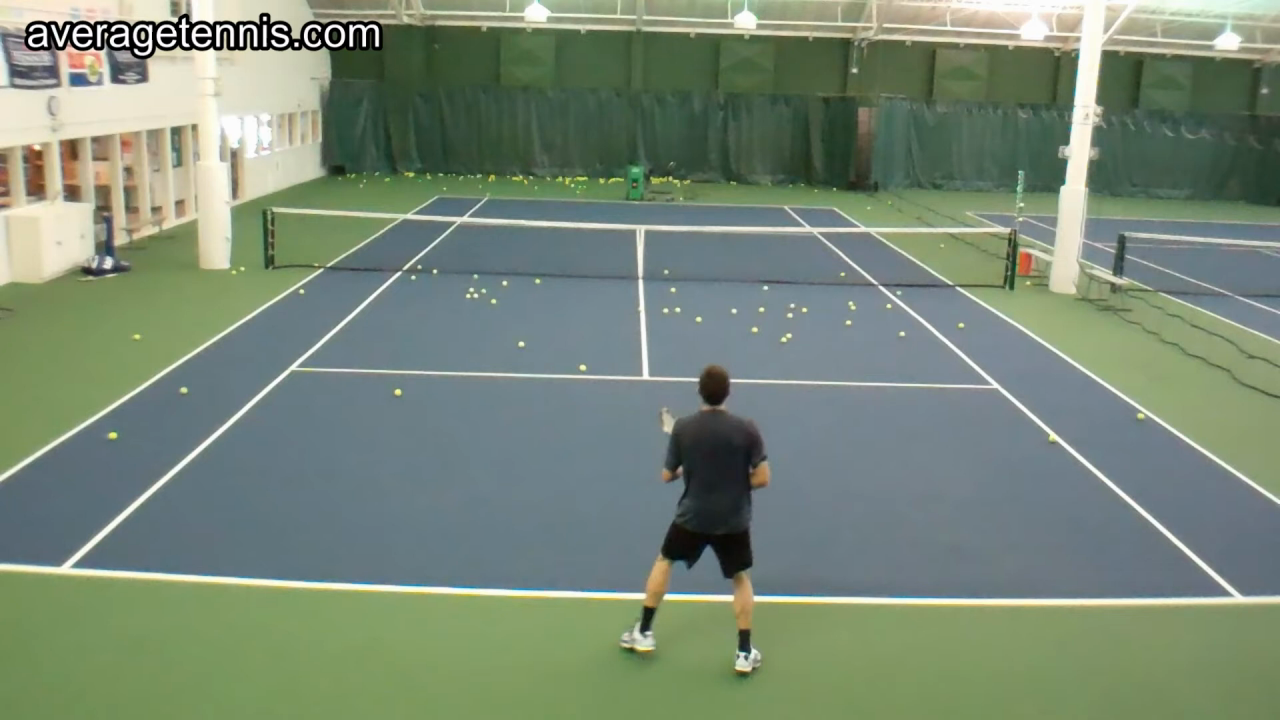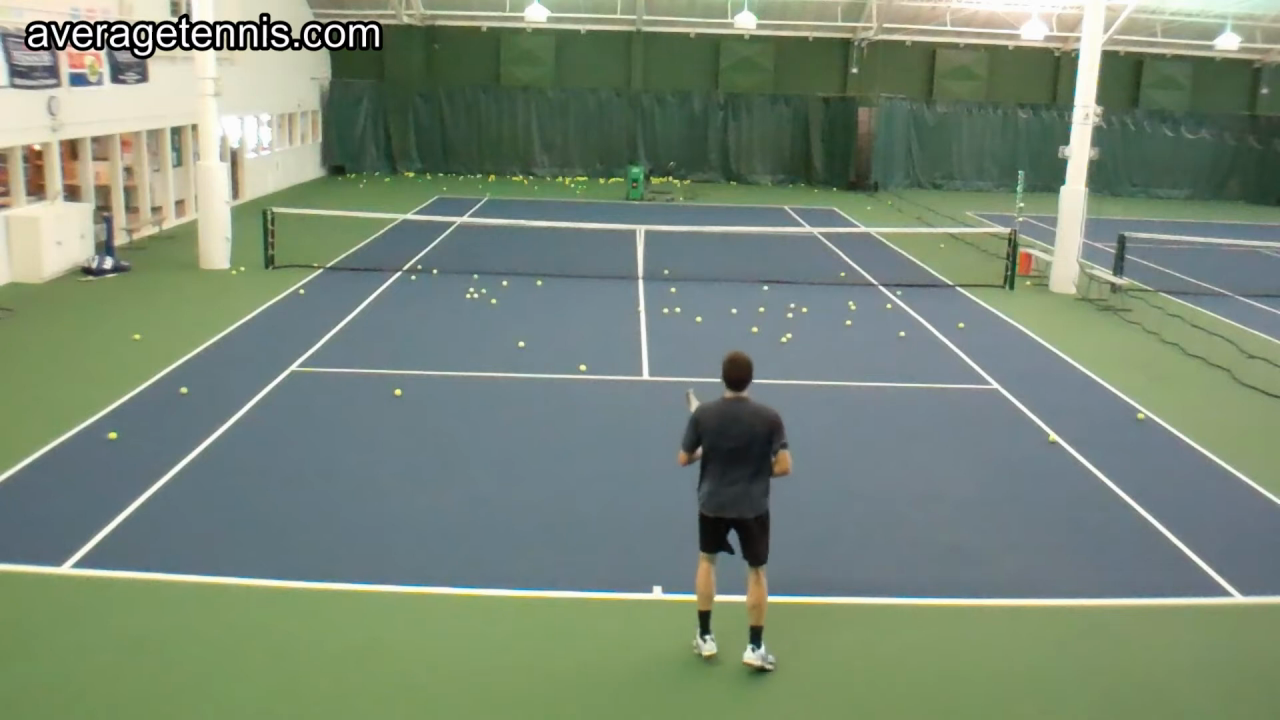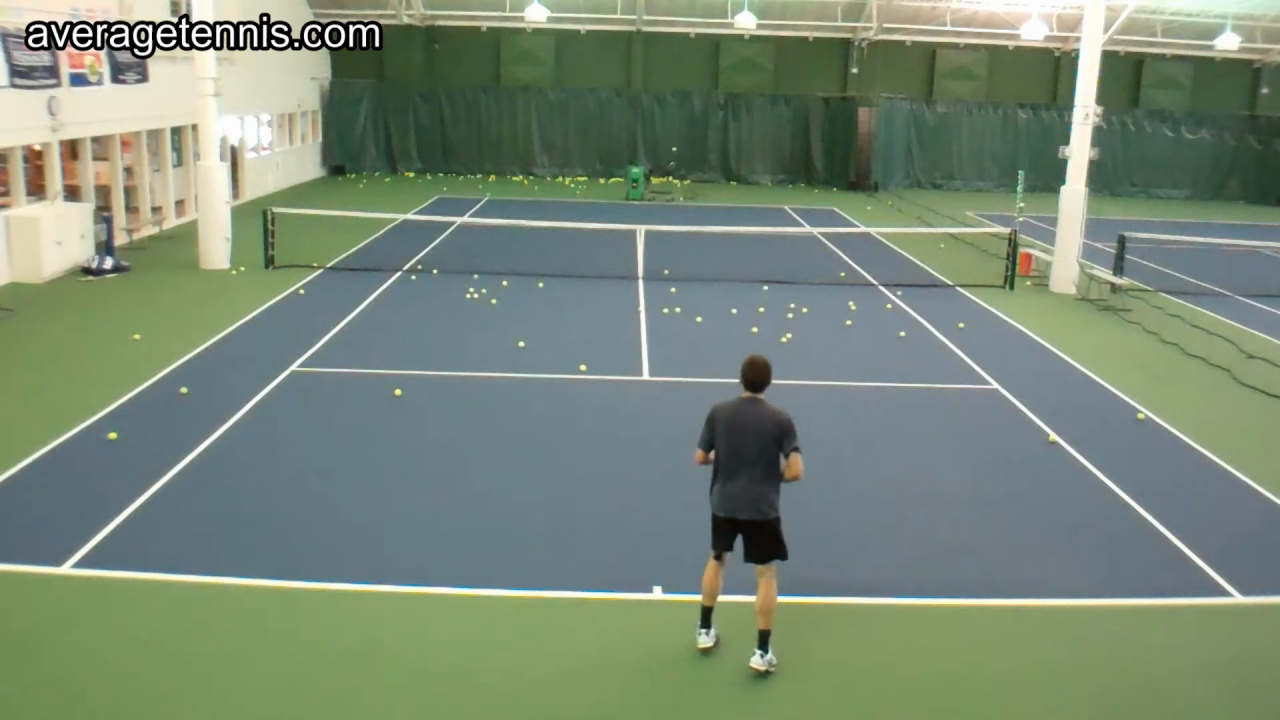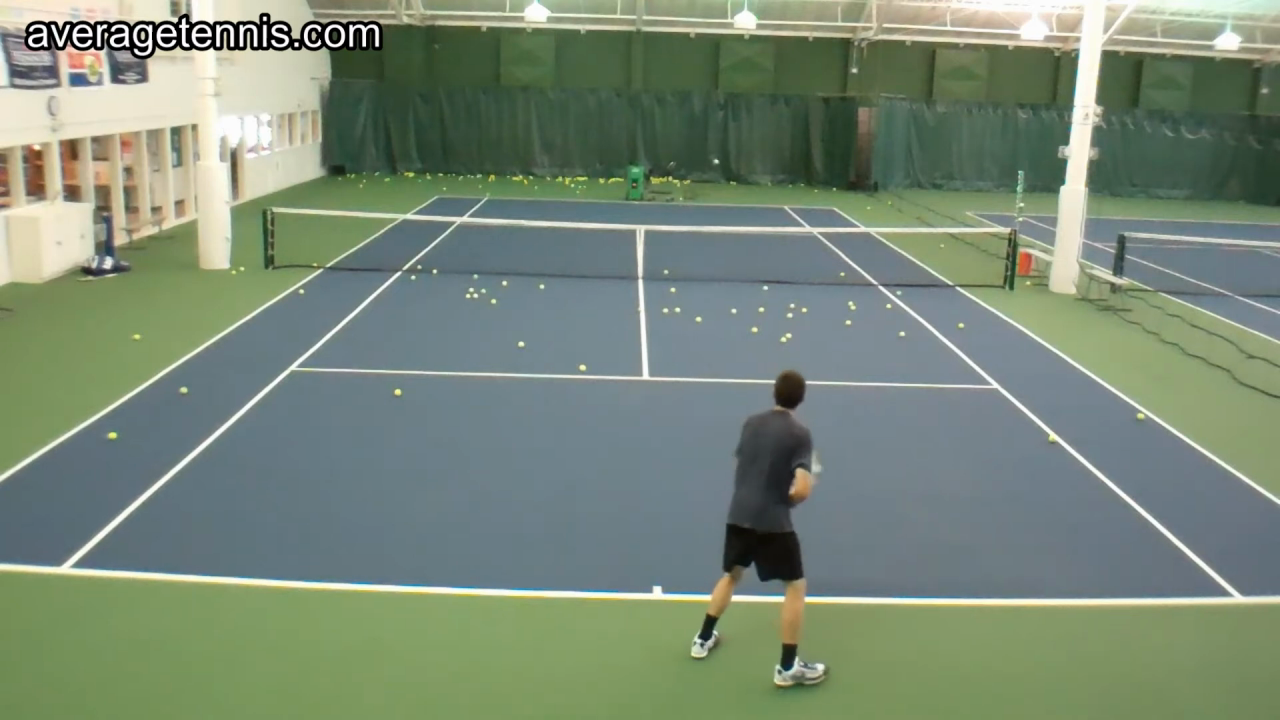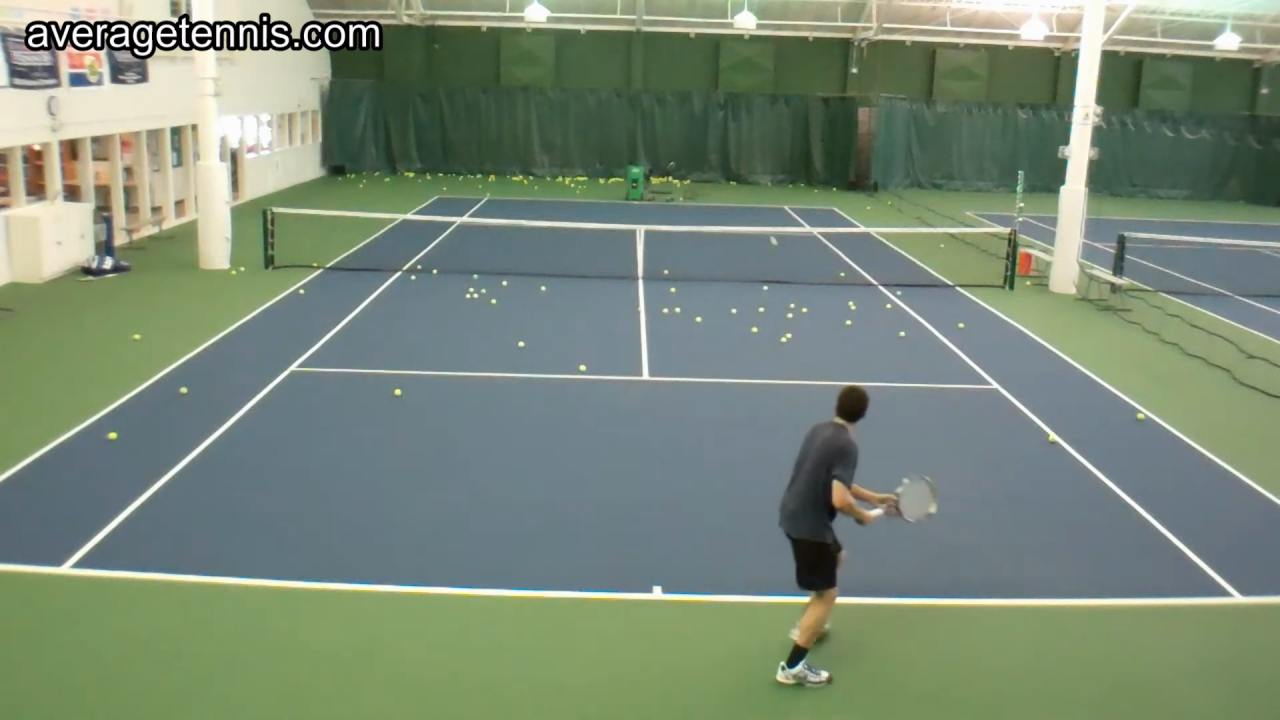
dt=0.3s
person 1, frame 1
left shoulder: (682, 428)
right shoulder: (746, 429)
left elbow: (667, 475)
right elbow: (762, 479)
left hip: (692, 516)
right hip: (733, 520)
left knee: (663, 563)
right knee: (740, 578)
left ankle: (643, 633)
right ankle: (745, 653)
person 1, frame 2
left shoulder: (703, 413)
right shoulder: (769, 417)
left elbow: (684, 459)
right elbow: (783, 467)
left hip: (713, 502)
right hip: (753, 506)
left knee: (706, 561)
right knee: (756, 571)
left ankle: (705, 637)
right ankle: (755, 648)
person 1, frame 3
left shoulder: (719, 413)
right shoulder: (781, 420)
left elbow: (700, 458)
right elbow: (795, 471)
right wrist: (771, 477)
left hip: (724, 504)
right hip: (762, 508)
left knee: (717, 560)
right knee: (767, 573)
left ankle: (705, 631)
right ankle: (762, 653)
person 1, frame 4
left shoulder: (752, 423)
right shoulder: (799, 434)
right elbow: (802, 489)
right wrist: (786, 498)
left hip: (739, 515)
right hip: (773, 521)
left knee: (732, 574)
right knee: (796, 587)
left ankle: (703, 639)
right ankle: (788, 667)
person 1, frame 5
left shoulder: (818, 431)
right shoulder: (846, 445)
right elbow: (840, 499)
left wrist: (874, 497)
right wrist: (861, 515)
left hip: (793, 515)
right hip: (810, 526)
left knee: (835, 558)
right knee: (825, 594)
left ankle: (806, 627)
right ankle: (792, 667)
